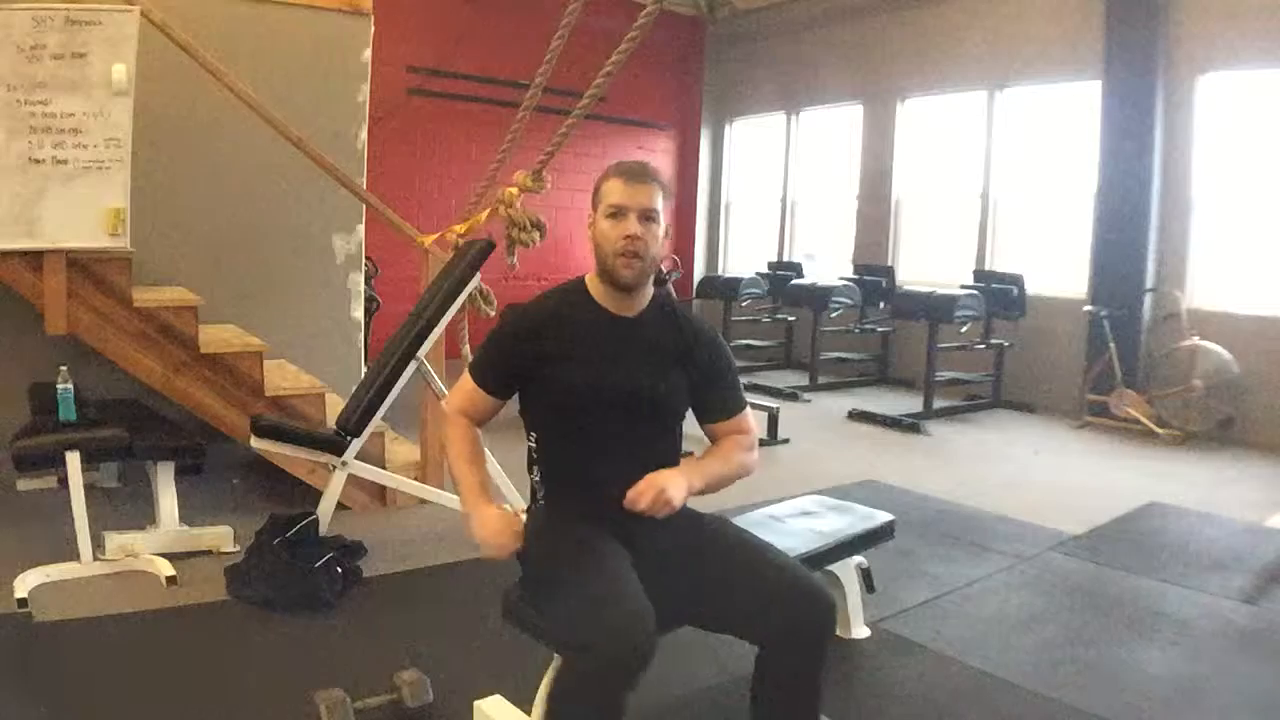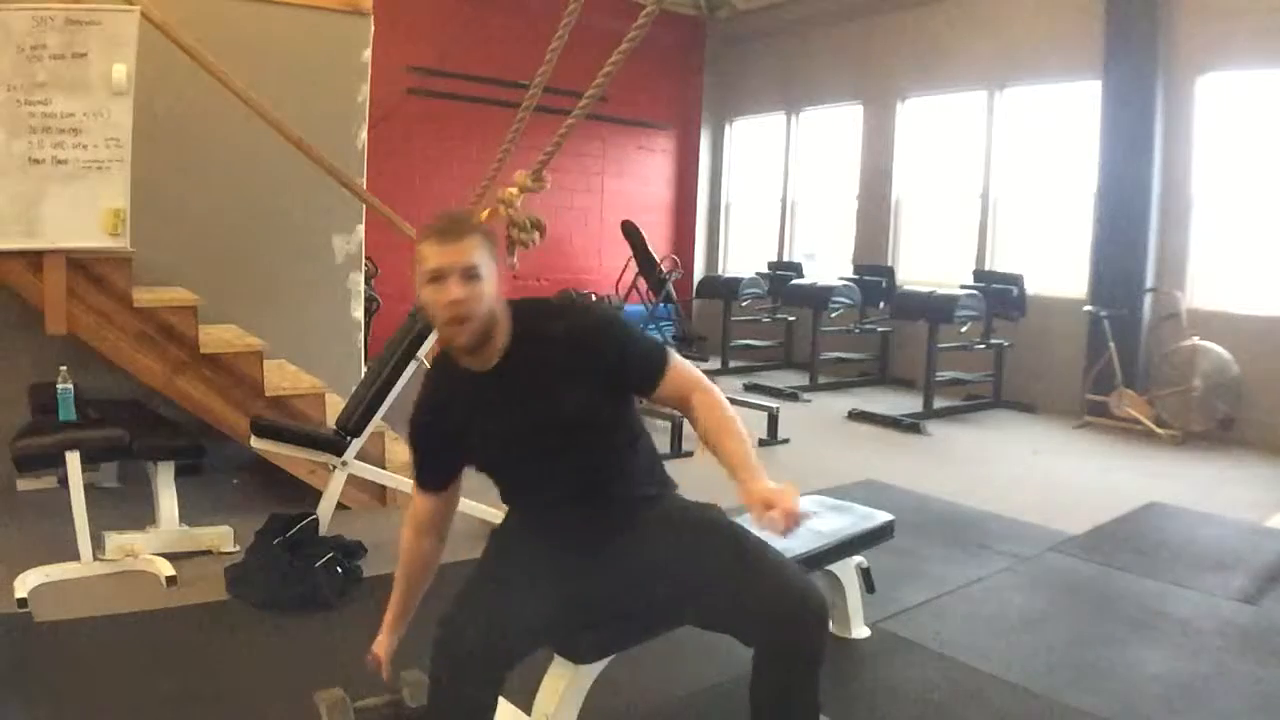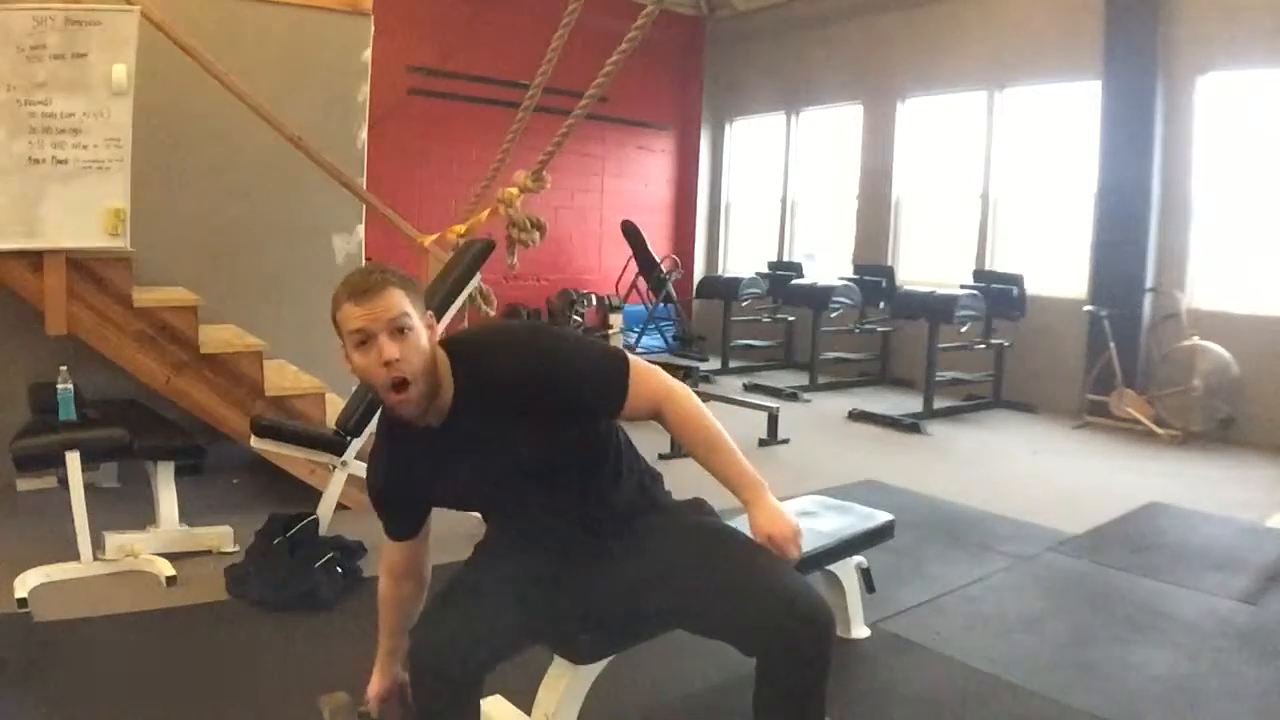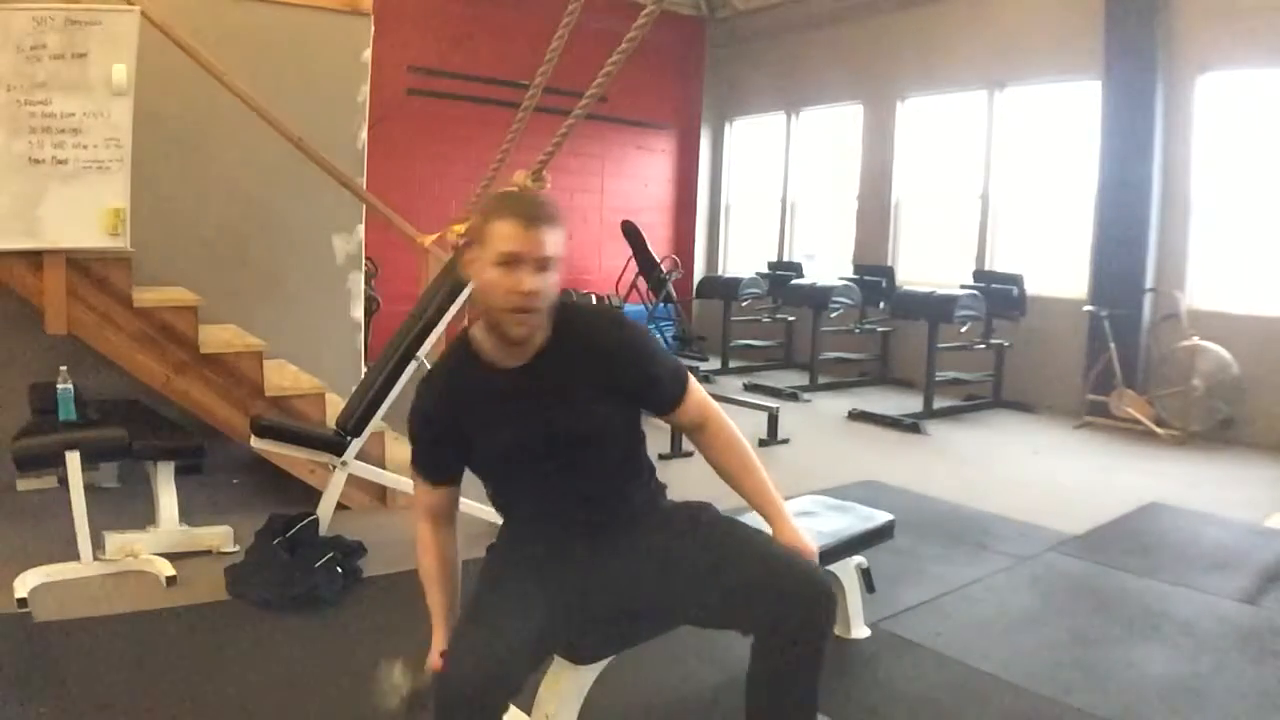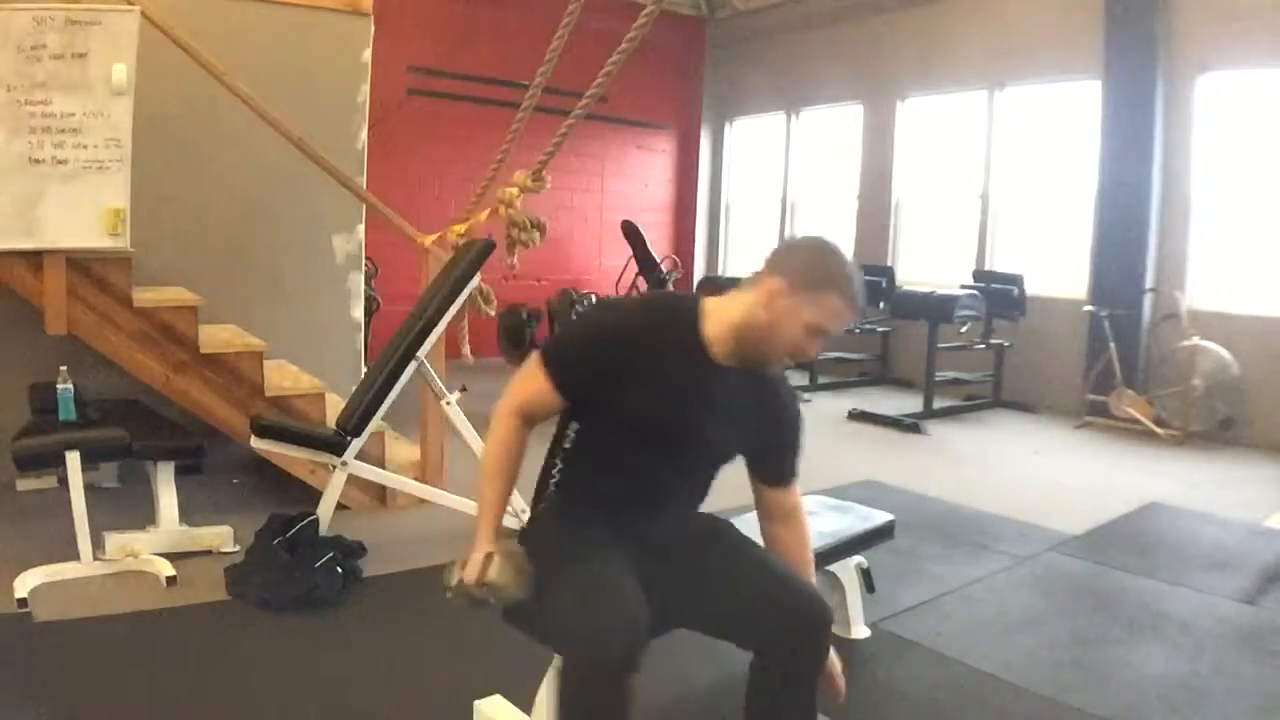
dt=0.5s
person 1, frame 1
left shoulder: (690, 338)
right shoulder: (536, 324)
left elbow: (742, 443)
right elbow: (459, 415)
left wrist: (687, 476)
right wrist: (480, 508)
left hip: (662, 523)
right hip: (568, 528)
left knee: (807, 608)
right knee: (623, 632)
person 1, frame 2
left shoulder: (576, 330)
right shoulder: (440, 404)
left elbow: (692, 391)
right elbow: (427, 524)
left wrist: (753, 477)
right wrist: (392, 628)
left hip: (647, 522)
right hip: (544, 546)
left knee: (798, 611)
right knee: (465, 647)
person 1, frame 3
left shoulder: (522, 359)
right shoulder: (395, 456)
left elbow: (664, 396)
right elbow: (403, 572)
left wrist: (757, 497)
right wrist: (387, 664)
left hip: (639, 527)
right hip: (530, 556)
left knee: (802, 622)
right knee: (436, 655)
person 1, frame 4
left shoulder: (613, 343)
right shoulder: (447, 392)
left elbow: (705, 422)
right elbow: (433, 515)
left wrist: (782, 524)
right wrist: (442, 630)
left hip: (643, 529)
right hip: (539, 555)
left knee: (804, 594)
person 1, frame 5
left shoulder: (769, 398)
right shoulder: (630, 330)
left elbow: (782, 512)
right elbow: (516, 411)
left wrist: (806, 625)
right wrist: (487, 541)
left hip: (674, 535)
right hip: (577, 530)
left knee: (804, 622)
right knee: (609, 630)
